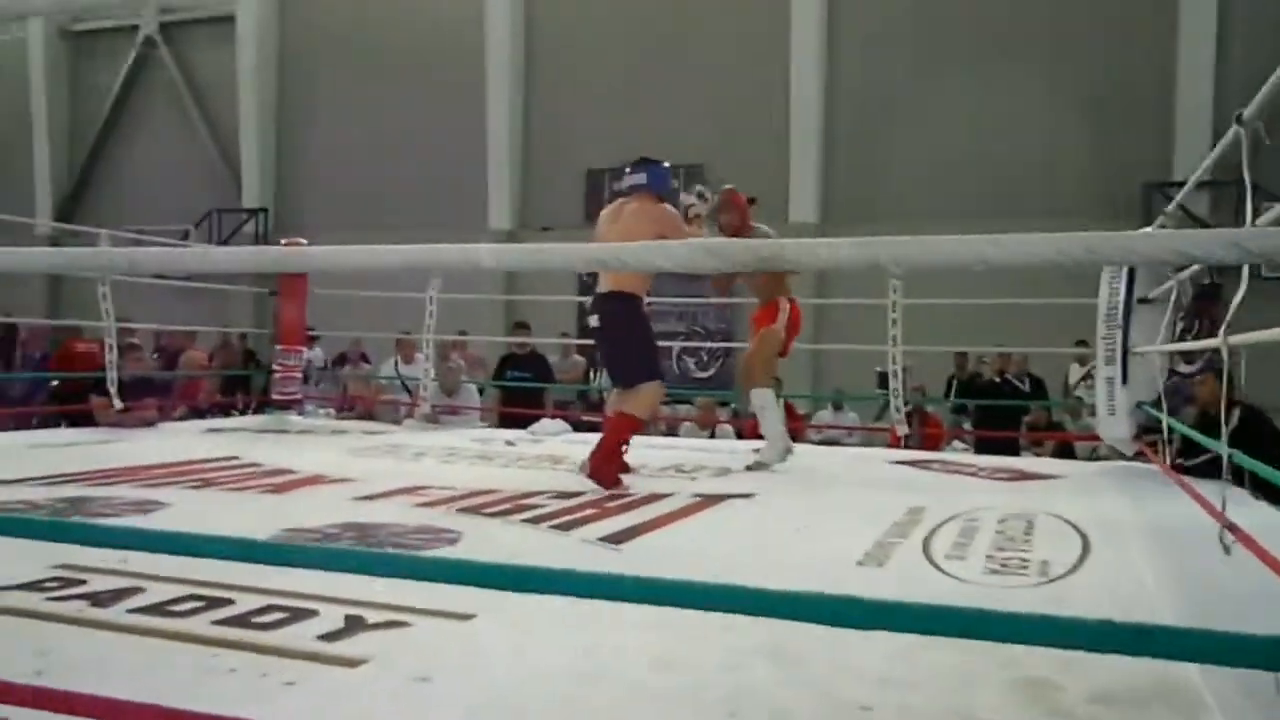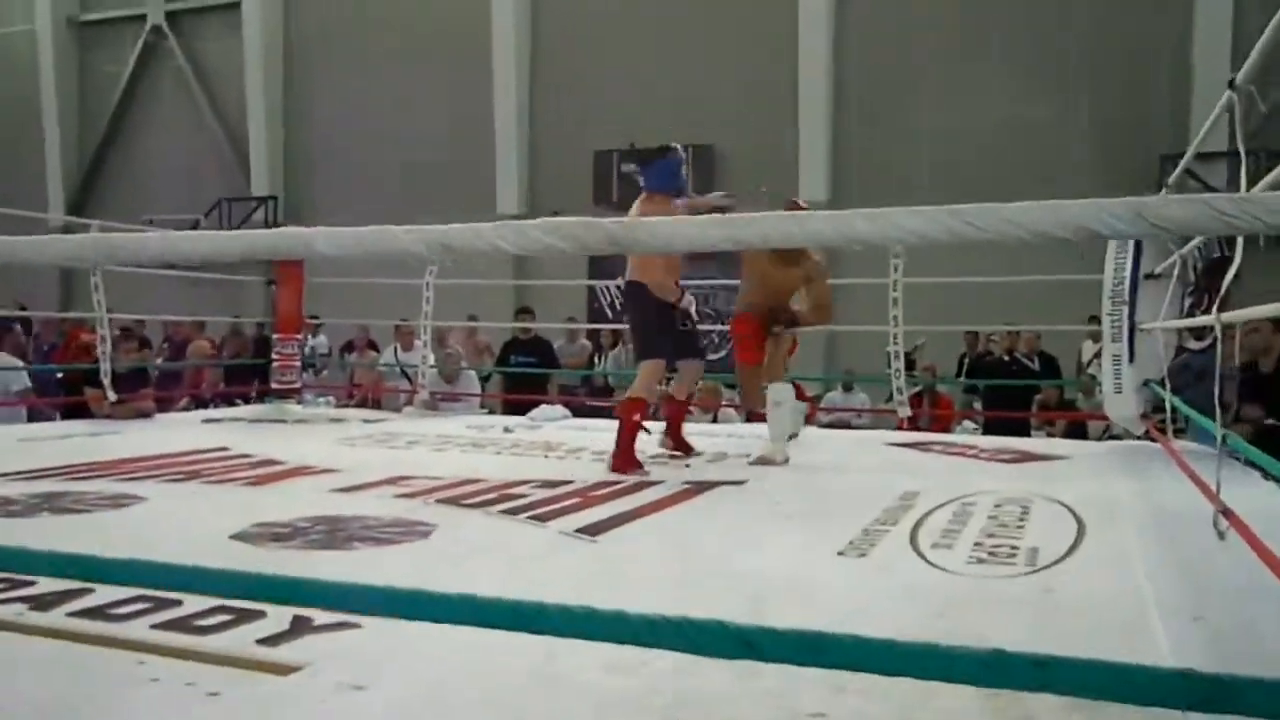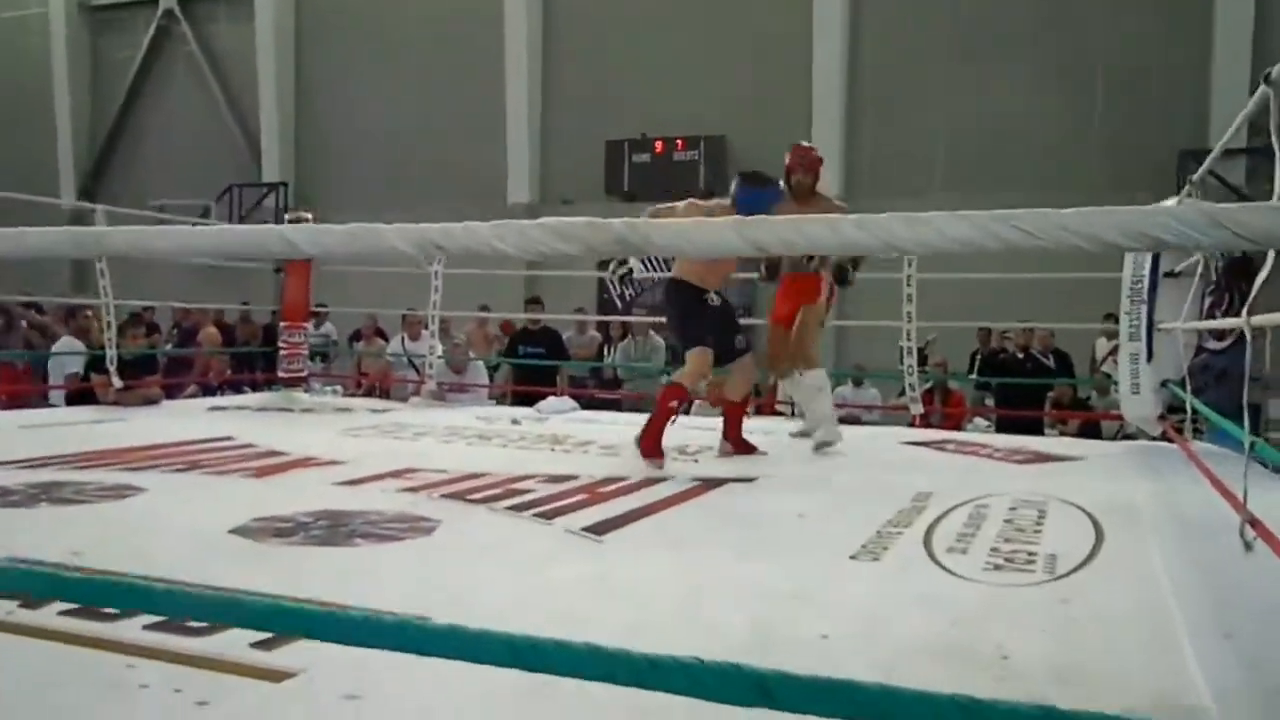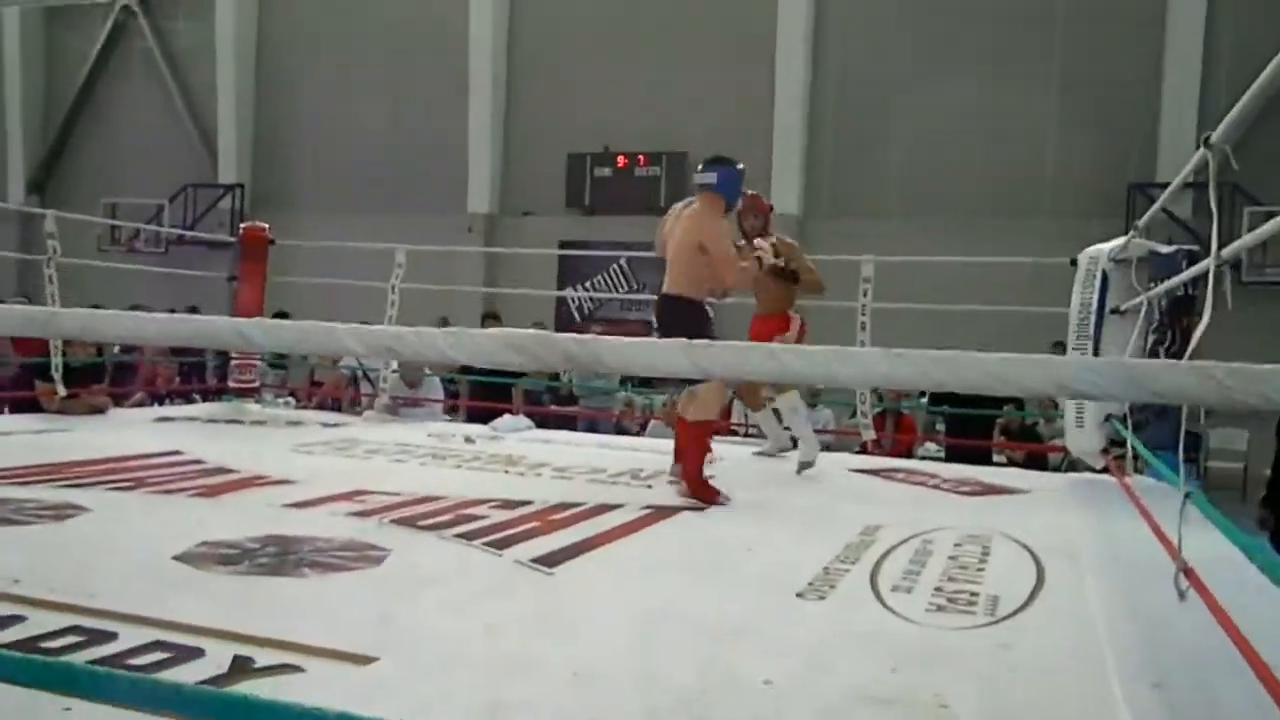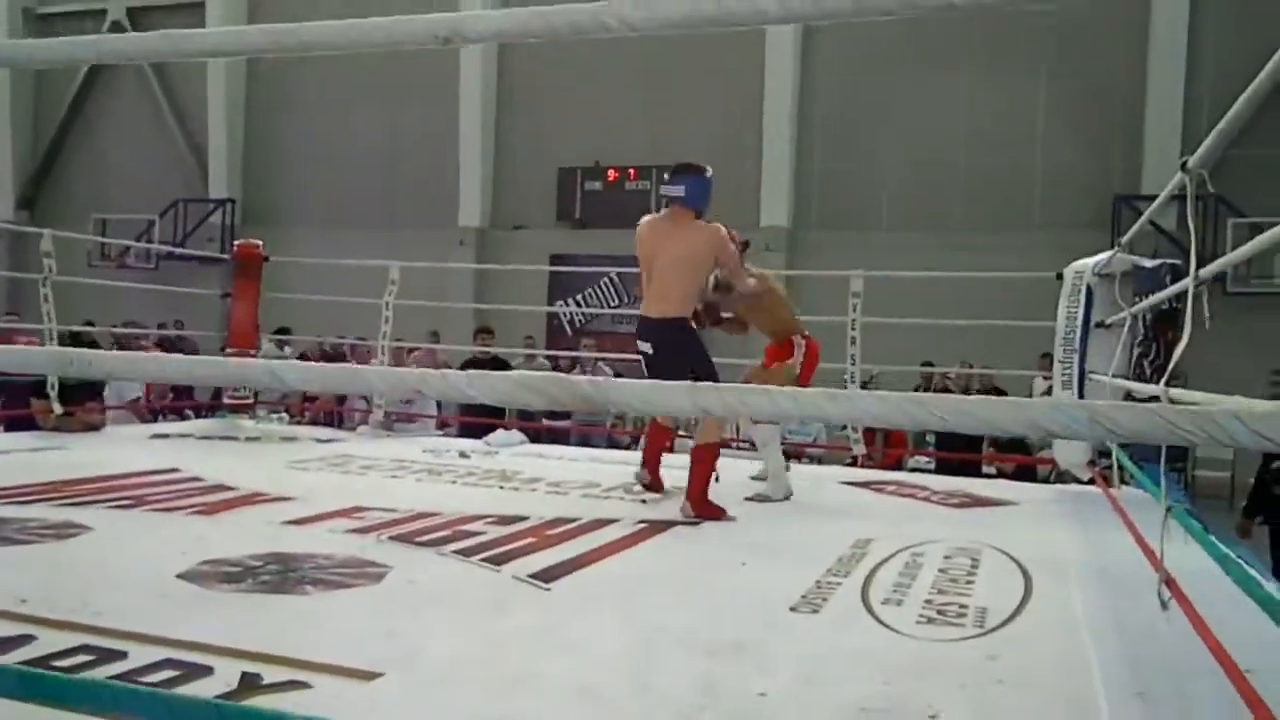
dt=0.4s
person 1, frame 1
left shoulder: (610, 212)
right shoulder: (660, 213)
right wrist: (682, 213)
left hip: (602, 307)
right hip: (624, 308)
left knee: (625, 384)
right knee: (649, 393)
left ankle: (613, 456)
right ankle: (601, 464)
person 1, frame 2
left shoulder: (668, 199)
right shoulder: (649, 218)
left elbow: (686, 205)
right elbow: (654, 278)
left wrist: (708, 202)
right wrist: (681, 302)
left hip: (672, 295)
right hip: (645, 296)
left knee: (691, 366)
right knee: (652, 370)
left ankle: (673, 433)
right ankle: (623, 451)
person 1, frame 3
left shoulder: (751, 221)
right shoulder: (703, 213)
right elbow: (657, 215)
right wrist: (632, 257)
left hip: (714, 299)
right hip: (685, 295)
left knee: (745, 366)
right knee: (700, 362)
left ankle: (732, 439)
right ankle: (651, 437)
person 1, frame 4
left shoulder: (679, 210)
right shoulder: (713, 225)
left elbow: (661, 246)
right elbow: (735, 279)
right wrist: (761, 259)
left hip: (669, 307)
right hip: (685, 312)
left knee: (695, 386)
right knee: (713, 391)
left ankle: (683, 460)
right ankle: (692, 477)
person 1, frame 5
left shoulder: (647, 226)
right shoulder: (709, 235)
right elbow: (736, 277)
right wrist: (744, 283)
left hip: (649, 329)
right hip: (674, 332)
right knee: (715, 412)
left ankle: (649, 469)
right ankle: (697, 499)
person 2, frame 1
left shoulder: (759, 235)
right shoulder: (738, 241)
right elbow: (722, 290)
left hip: (781, 312)
right hip: (767, 313)
left knee: (752, 369)
right knee: (755, 375)
left ankle: (773, 449)
right ankle: (780, 441)
person 2, frame 2
left shoulder: (812, 266)
left elbow: (824, 314)
left wrist: (794, 318)
left hip: (780, 325)
right hip: (747, 322)
left knee: (773, 363)
right knee: (750, 401)
left ankle: (778, 448)
right ankle: (794, 411)
person 2, frame 3
left shoulder: (832, 209)
right shoulder: (780, 207)
left wrist: (849, 265)
right wrist: (768, 262)
left hip: (815, 284)
right hip: (788, 285)
left knee: (802, 347)
right knee: (775, 357)
left ankle: (827, 425)
right ankle: (814, 416)
person 2, frame 4
left shoulder: (786, 247)
right shoulder: (743, 248)
left elbow: (818, 285)
left wrist: (792, 275)
left hip: (786, 322)
right hip: (760, 323)
right knee: (746, 390)
left ankle: (808, 444)
right ankle: (778, 440)
person 2, frame 5
left shoulder: (748, 279)
right elbow: (742, 326)
right wrist: (716, 319)
left hip: (797, 349)
right hip: (785, 349)
left ankle: (779, 485)
right ankle: (774, 466)
